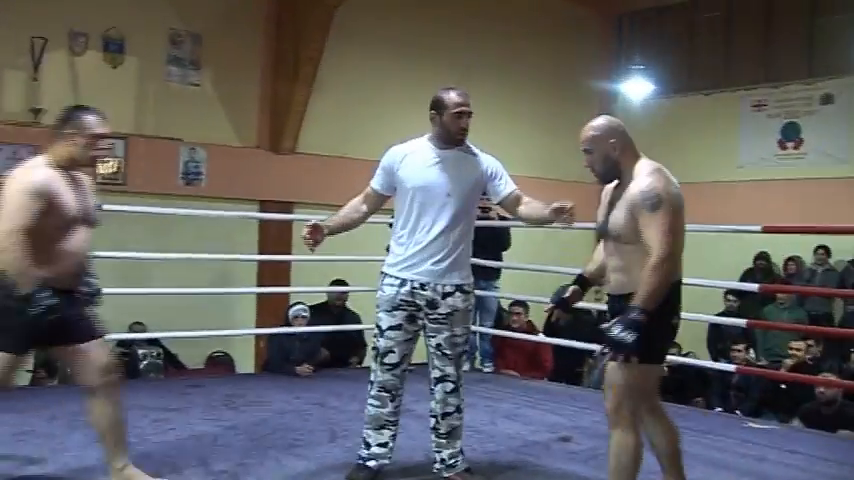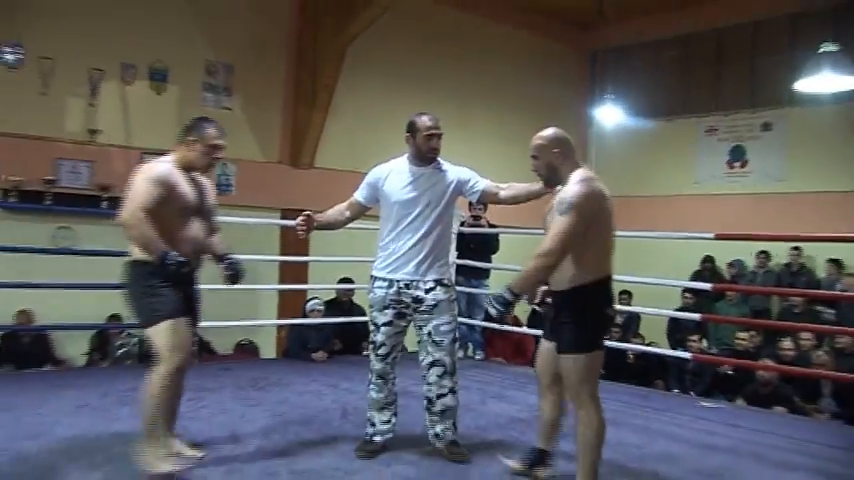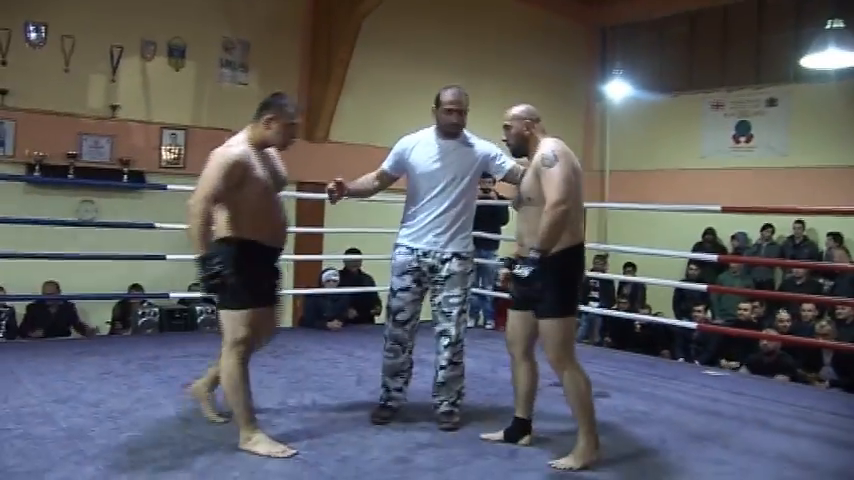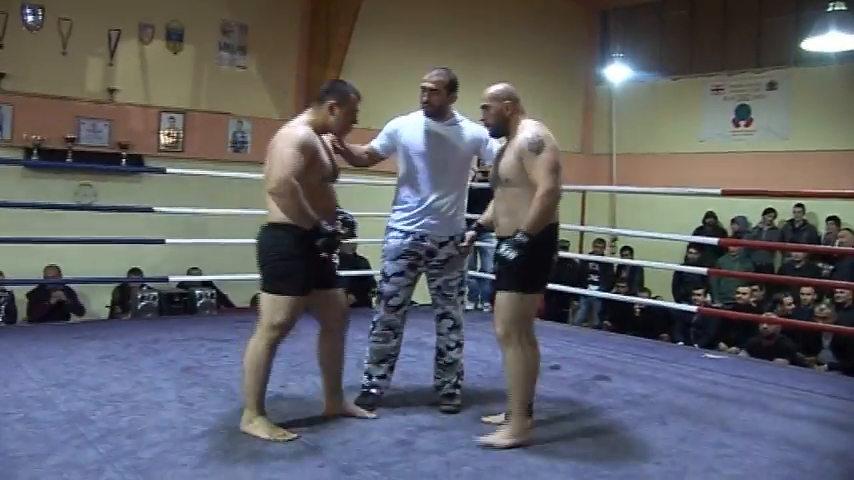
dt=0.4s
person 1, frame 1
left shoulder: (80, 181)
right shoulder: (33, 179)
left wrist: (85, 277)
right wrist: (30, 291)
left hip: (66, 300)
left knee: (105, 377)
person 1, frame 2
left shoulder: (203, 184)
right shoulder: (157, 173)
left elbow: (209, 231)
right elbow: (130, 216)
left wrist: (224, 258)
right wrist: (164, 255)
left hip: (181, 279)
right hip: (154, 277)
left knee: (174, 359)
right knee: (175, 358)
left ankle: (163, 437)
right ankle: (151, 446)
person 1, frame 3
left shoulder: (271, 154)
right shoulder: (234, 154)
right elbow: (199, 205)
left wrist: (284, 243)
right wrist: (208, 257)
left hip: (263, 256)
right hip: (238, 256)
left knee: (261, 333)
right knee: (240, 342)
left ankle: (206, 385)
right ankle: (249, 433)
person 1, frame 4
left shoulder: (319, 140)
right shoulder: (296, 136)
right elbow: (280, 186)
left wrist: (333, 222)
right wrist: (318, 227)
left hip: (311, 245)
right hip: (287, 242)
left knee: (336, 318)
right knee: (274, 327)
left ankle: (334, 400)
right ankle: (253, 415)
person 2, frame 1
left shoulder: (648, 186)
right shoulder: (613, 188)
left elbow: (662, 259)
left wrist: (636, 320)
right wrist: (581, 284)
left hip: (647, 312)
right hip: (627, 306)
left knee: (621, 413)
right knee: (644, 405)
person 2, frame 2
left shoulder: (577, 192)
right shoulder: (572, 188)
left elbow: (549, 255)
left wrist: (508, 296)
right wrist: (543, 287)
left hip: (582, 302)
right hip: (569, 299)
left knee: (581, 397)
right knee: (547, 380)
person 2, frame 3
left shoulder: (550, 154)
right shoulder: (534, 163)
left elbow: (559, 205)
left wrist: (535, 256)
right wrist: (515, 261)
left hip: (556, 266)
right hip: (532, 267)
left knee: (561, 359)
right knee: (517, 348)
left ankle: (588, 443)
right ankle: (520, 427)
person 2, frame 4
left shoulder: (532, 137)
right shoulder: (512, 144)
left elbow: (548, 192)
left wrist: (521, 239)
right wrist: (477, 227)
left hip: (530, 246)
right hip: (514, 244)
left knee: (508, 334)
right knee: (520, 333)
left ankle: (517, 425)
right ankle: (520, 410)
person 3, frame 1
left shoulder: (483, 165)
right shoulder: (400, 156)
left elbow: (519, 204)
right elbow: (366, 204)
left wrist: (551, 212)
right wrist: (327, 227)
left hip: (452, 287)
right hip: (399, 281)
left knee: (447, 378)
right knee: (386, 372)
person 3, frame 2
left shoulder: (455, 176)
right shoulder: (382, 174)
left elbow: (501, 193)
right elbow: (349, 210)
left wrist: (544, 188)
right wrist: (315, 220)
left hip: (434, 283)
right hip: (387, 281)
left knee: (441, 361)
right knee: (382, 360)
left ankle: (445, 435)
right ankle: (378, 431)
person 3, frame 3
left shoulder: (481, 151)
right shoulder: (411, 144)
left elbow: (519, 175)
right elbow: (378, 180)
right wrist: (346, 189)
left hip: (455, 255)
right hip: (410, 249)
left knee: (450, 333)
right knee: (399, 327)
left ankle: (447, 404)
right ankle: (391, 398)
person 3, frame 4
left shoulder: (473, 133)
right shoulder: (401, 126)
right elbow: (367, 156)
right wrist: (340, 147)
left hip: (449, 237)
right hip: (403, 234)
left knee: (449, 317)
right knee: (389, 313)
left ankle: (449, 387)
right ankle: (374, 384)
person 4, frame 1
left shoulder: (501, 221)
left elbow: (505, 245)
left wrist: (496, 220)
right wrist: (474, 219)
left hip: (490, 278)
right hip: (470, 275)
left knee: (488, 323)
left ankle: (487, 360)
right ankle: (468, 357)
person 4, frame 2
left shoulder: (491, 228)
right shoulder: (462, 226)
left elbow: (494, 249)
right elbow: (457, 247)
left wrist: (486, 228)
right wrist: (466, 227)
left hip: (481, 277)
right hip: (462, 275)
left knee: (478, 316)
right knee: (462, 313)
left ankle: (478, 348)
right ankle: (463, 346)
person 4, frame 3
left shoulder: (500, 200)
left elbow: (504, 221)
left wrist: (495, 201)
right wrist: (476, 200)
left hip: (491, 248)
right hip: (473, 247)
left knee: (489, 285)
right knee: (472, 284)
left ankle: (489, 318)
right ankle: (473, 316)
person 4, frame 4
right shoulder: (471, 182)
right elbow: (465, 202)
right wrist: (474, 182)
left hip: (487, 232)
left knee: (487, 268)
right knee: (470, 267)
left ankle: (486, 300)
right ankle: (472, 299)
